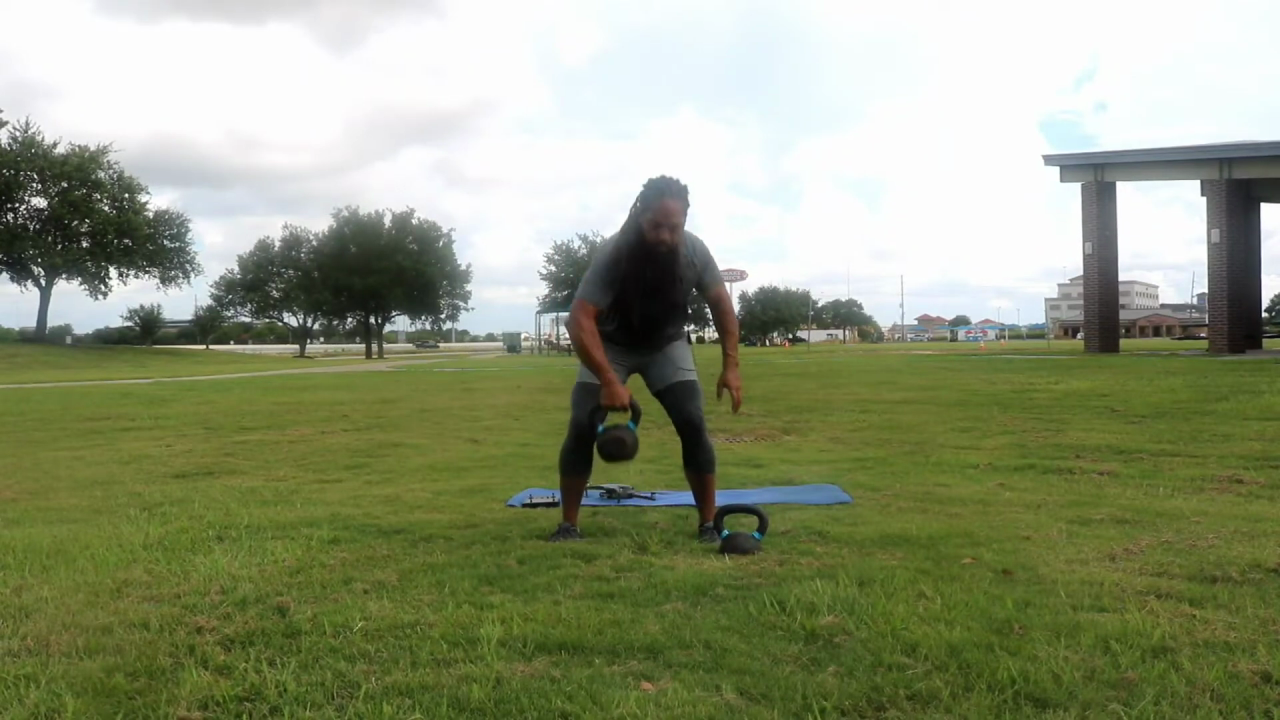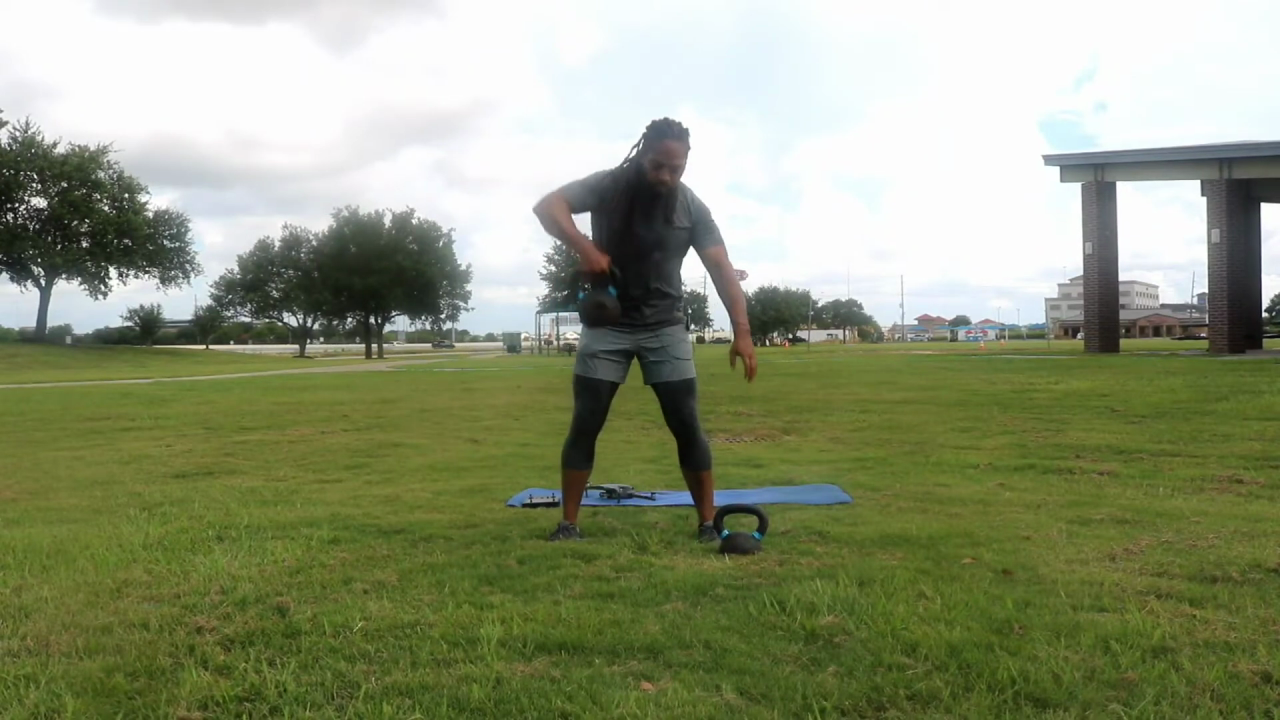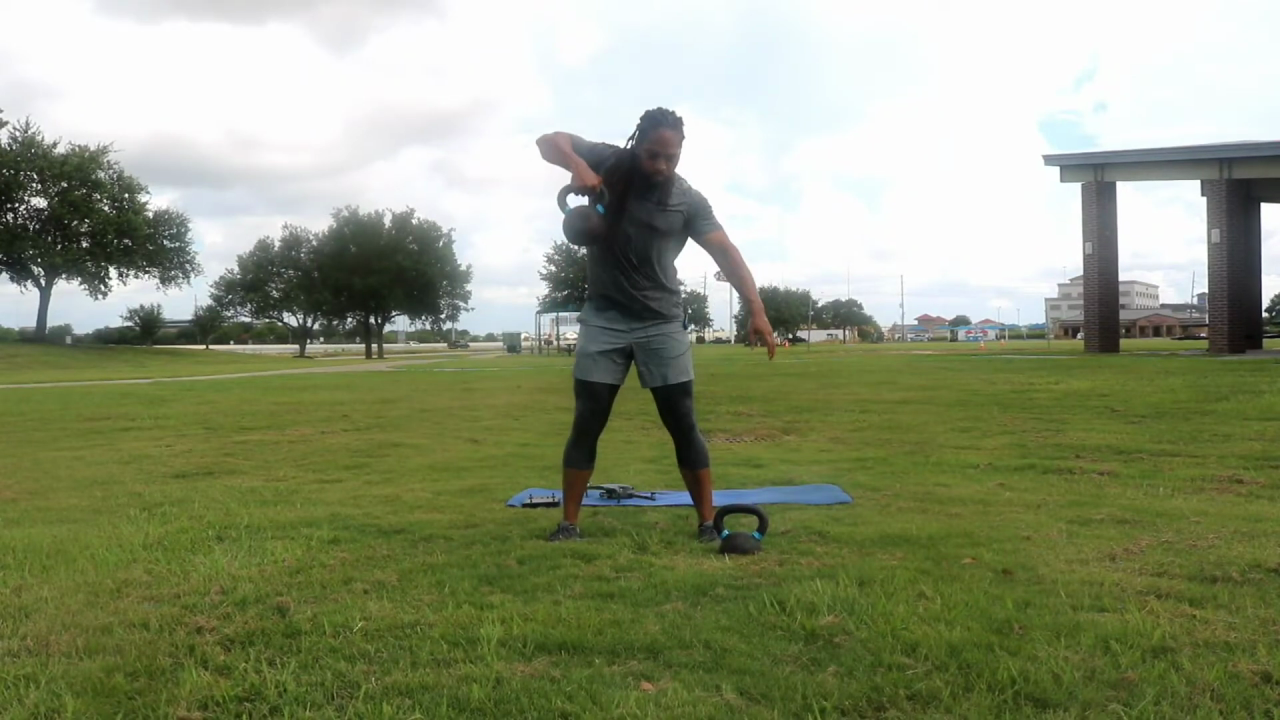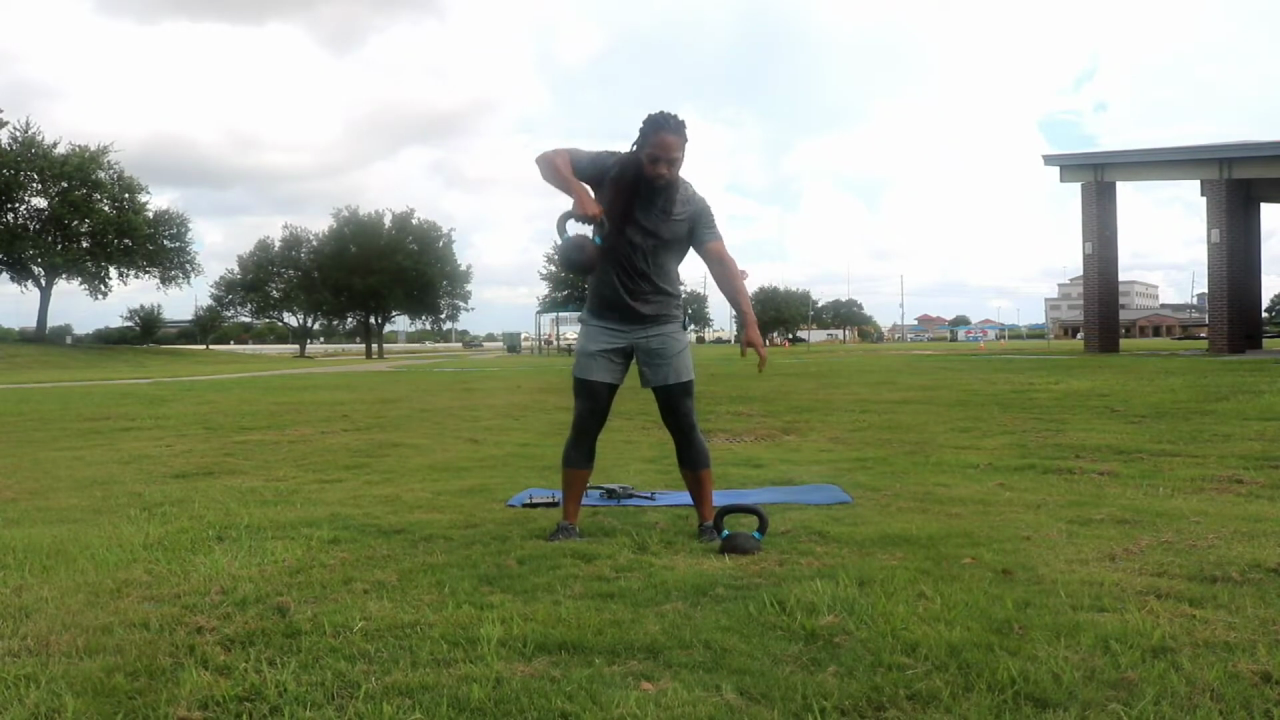
dt=0.2s
person 1, frame 1
left shoulder: (694, 251)
right shoulder: (613, 254)
left elbow: (720, 304)
right elbow: (580, 320)
left wrist: (731, 365)
right wrist: (610, 381)
left hip: (667, 345)
right hip: (613, 345)
left knee: (693, 424)
right knee: (582, 426)
left ankle: (708, 525)
right ankle: (568, 525)
person 1, frame 2
left shoulder: (692, 207)
right shoulder: (610, 186)
left elbow: (721, 269)
right elbow: (546, 206)
left wrist: (742, 332)
right wrist: (584, 248)
left hip: (665, 328)
right hip: (607, 325)
left knee: (686, 424)
right knee: (585, 424)
left ankle: (708, 523)
right ankle: (568, 524)
person 1, frame 3
left shoulder: (688, 199)
right shoulder: (610, 164)
left elbow: (725, 252)
right elbow: (549, 140)
left wrist: (756, 310)
right wrist: (577, 166)
left hip: (661, 324)
right hip: (604, 322)
left knee: (683, 426)
right knee: (586, 425)
left ankle: (707, 523)
right ankle: (569, 524)
person 1, frame 4
left shoulder: (691, 203)
right shoulder: (612, 172)
left elbow: (721, 263)
right elbow: (548, 160)
left wrist: (749, 322)
right wrist: (578, 192)
left hip: (662, 325)
right hip: (605, 323)
left knee: (683, 425)
right knee: (585, 424)
left ankle: (708, 523)
right ankle: (568, 524)
